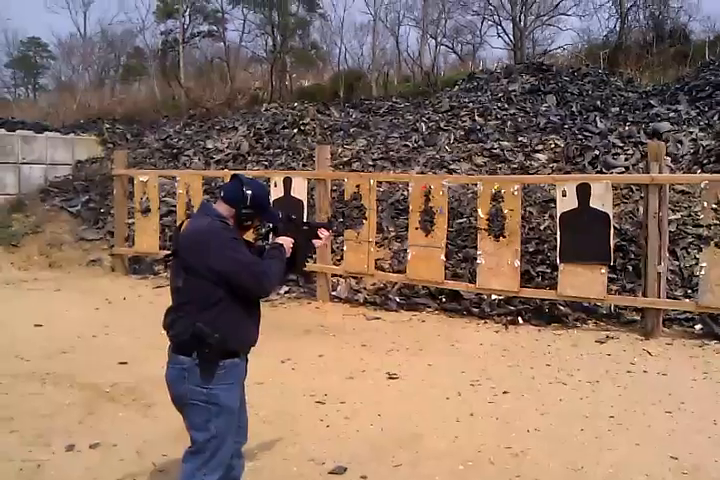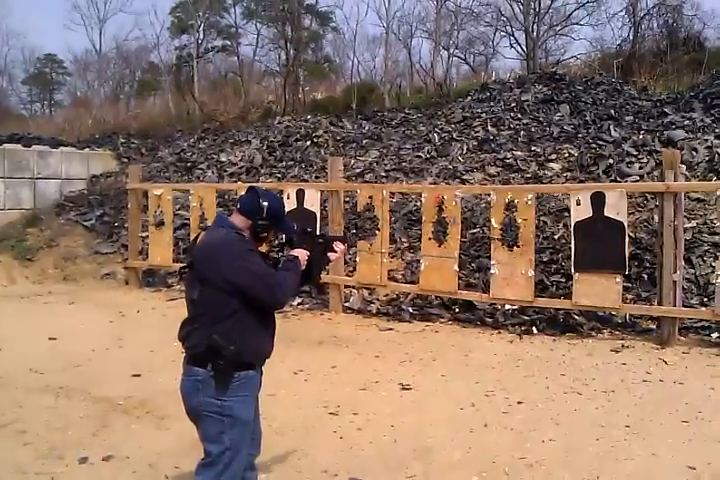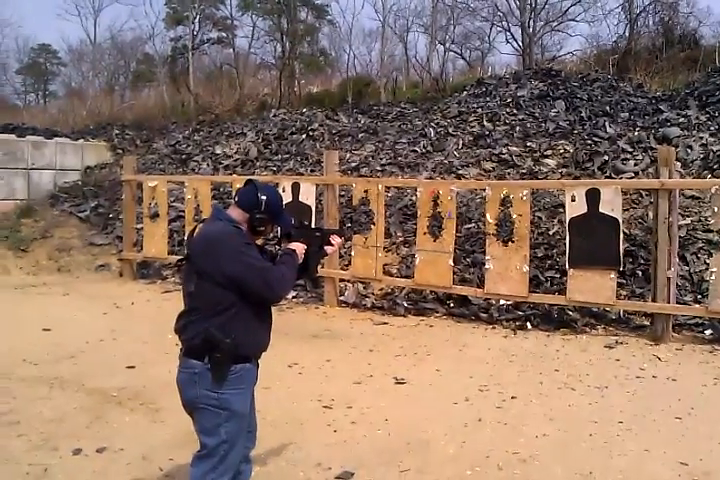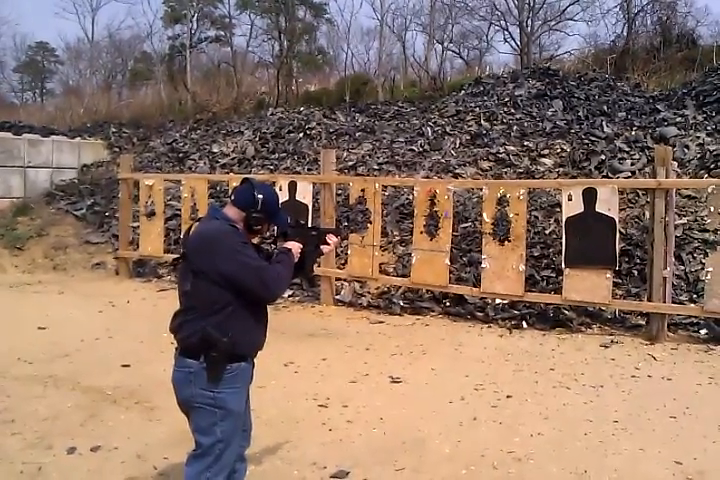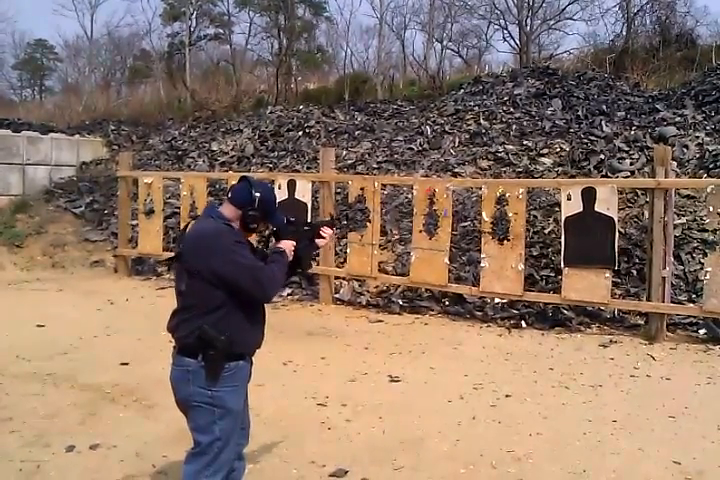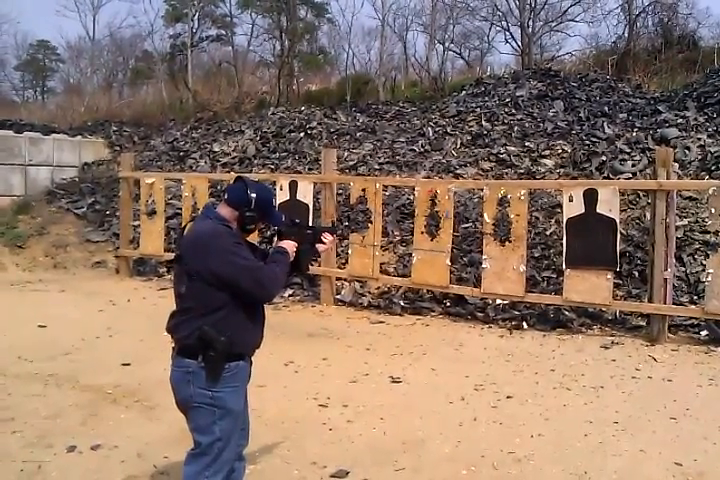
dt=0.5s
person 1, frame 1
left shoulder: (214, 230)
right shoulder: (211, 236)
left elbow: (253, 266)
right elbow: (261, 281)
right wrist: (279, 250)
left hip: (218, 363)
right hip: (207, 369)
left knee: (230, 443)
person 1, frame 2
left shoulder: (227, 242)
right shoulder: (227, 248)
left elbow: (265, 279)
right elbow: (275, 293)
right wrist: (293, 263)
left hip: (231, 373)
right hip: (220, 380)
left knee: (244, 454)
person 1, frame 3
left shoulder: (226, 235)
right shoulder: (223, 241)
left elbow: (264, 271)
right elbow: (272, 286)
right wrist: (291, 256)
left hip: (228, 367)
right hip: (216, 373)
left knee: (238, 447)
person 1, frame 4
left shoulder: (223, 234)
right shoulder: (219, 239)
left elbow: (261, 270)
right elbow: (268, 286)
right wrist: (287, 255)
left hip: (224, 365)
right hip: (211, 372)
left knee: (233, 446)
person 1, frame 5
left shoulder: (221, 233)
right shoulder: (213, 238)
left elbow: (258, 267)
right elbow: (263, 285)
right wrist: (280, 255)
left hip: (222, 365)
right hip: (210, 371)
left knee: (231, 445)
person 1, frame 6
left shoulder: (219, 234)
right shoulder: (212, 239)
left elbow: (258, 266)
right elbow: (263, 285)
right wrist: (282, 254)
left hip: (222, 365)
right hip: (209, 371)
left knee: (231, 446)
